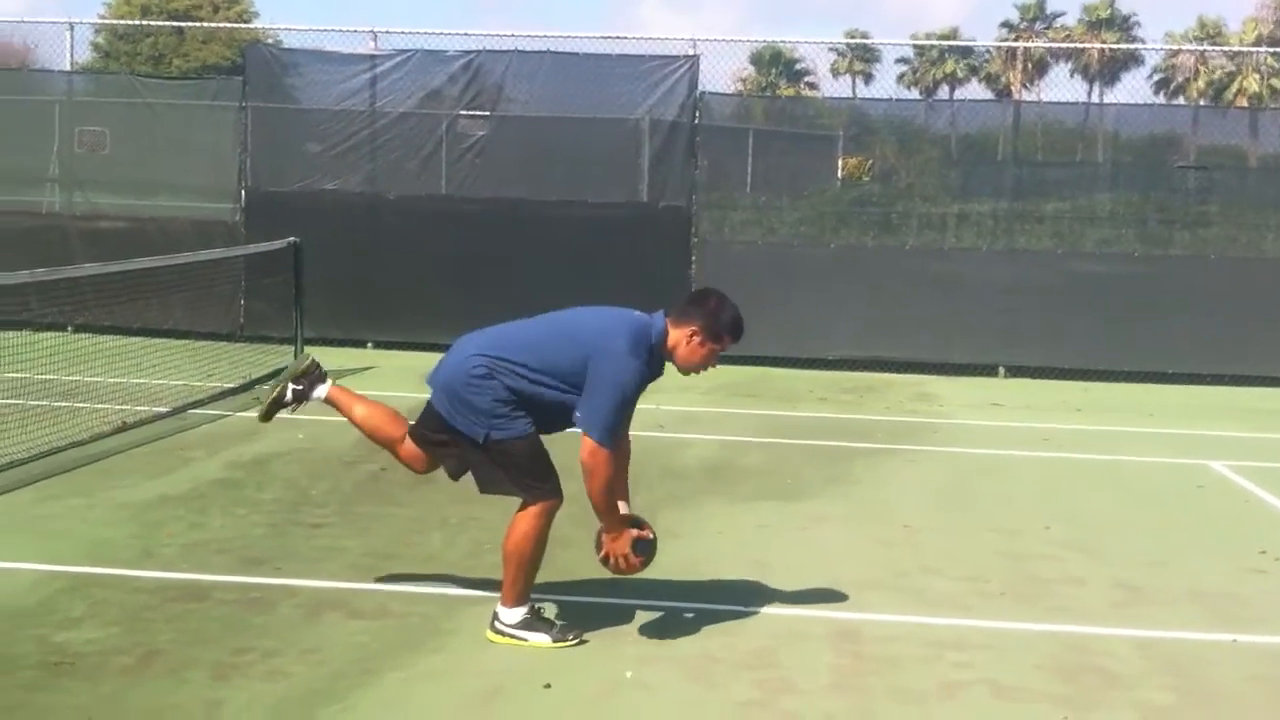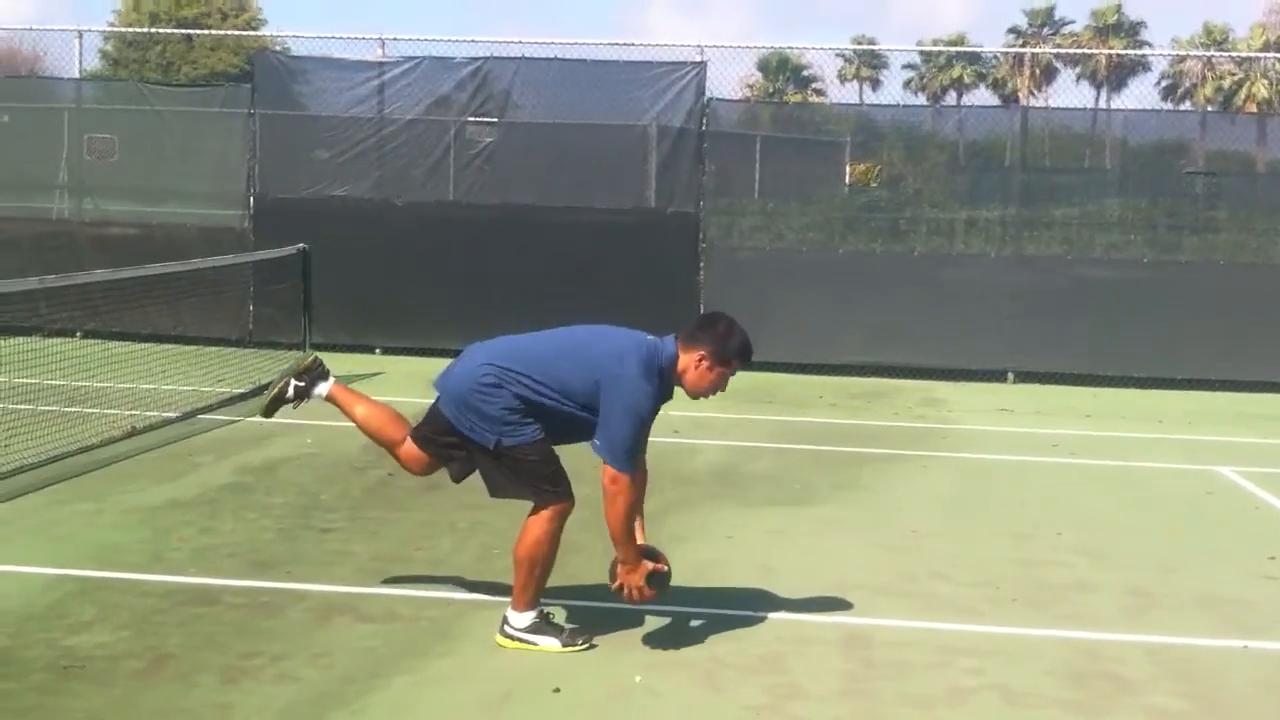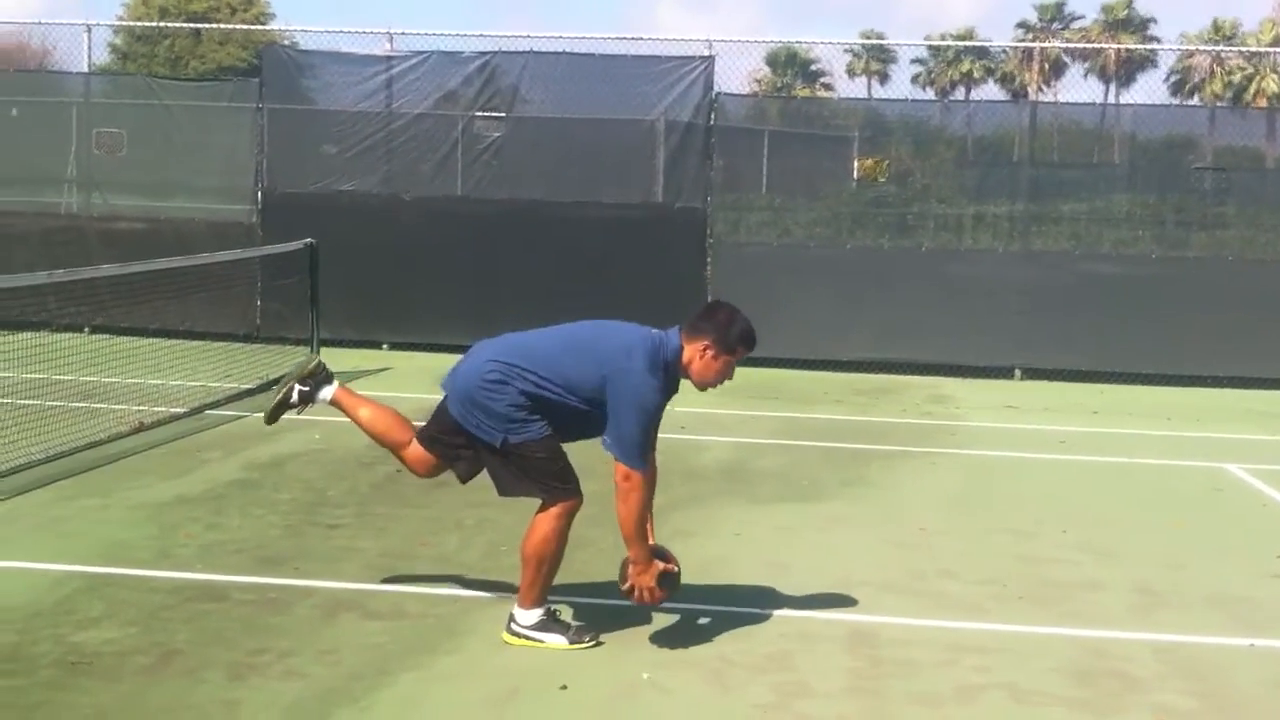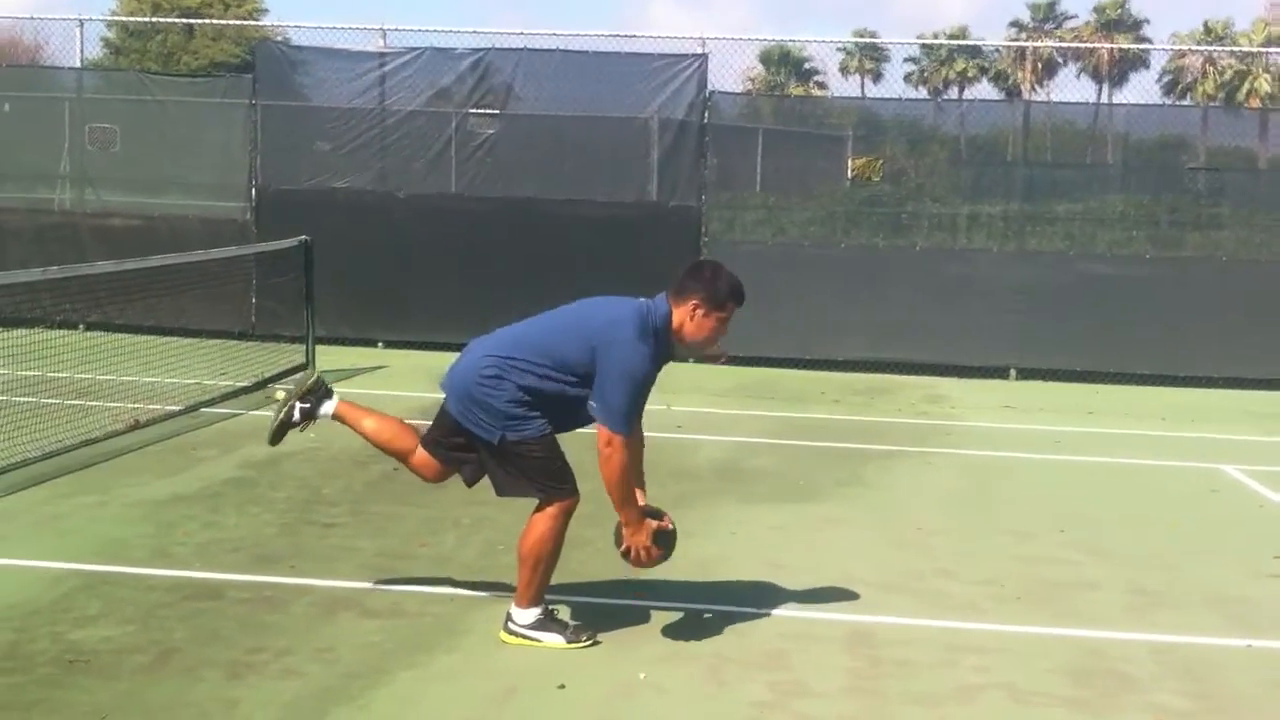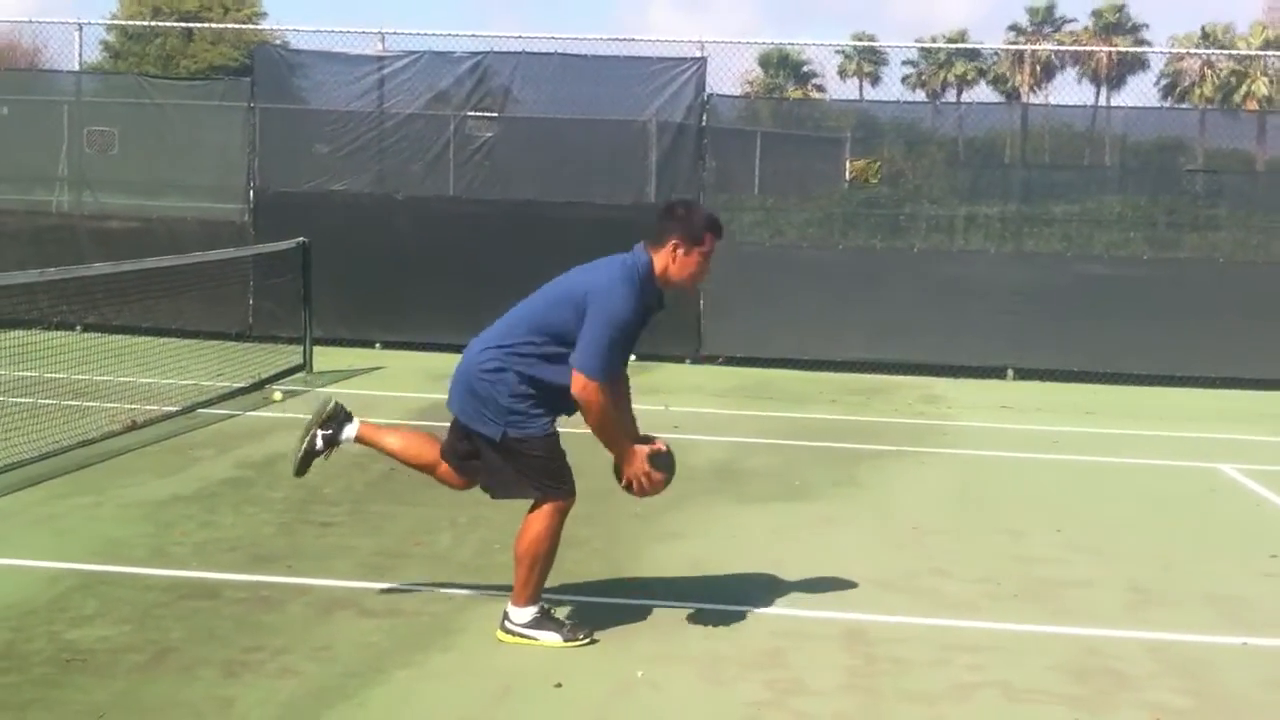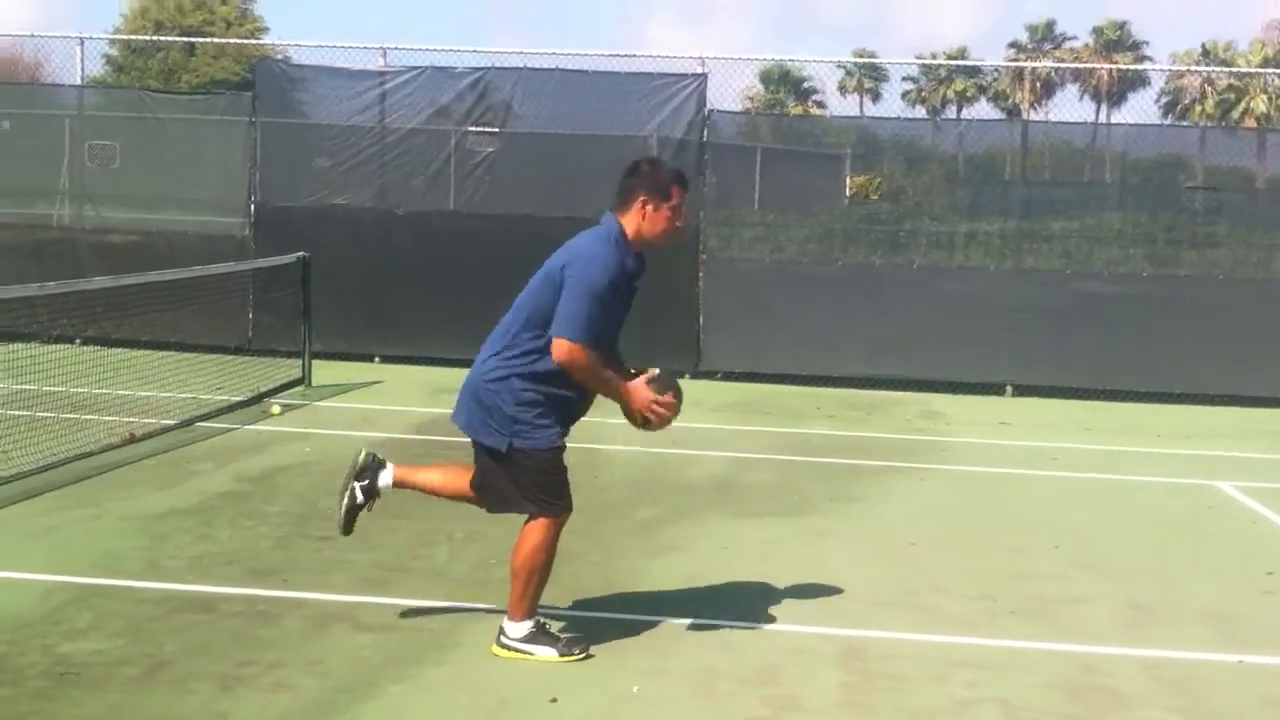
dt=0.2s
person 1, frame 1
left shoulder: (639, 337)
right shoulder: (626, 357)
left elbow: (615, 435)
right elbow: (594, 454)
left wrist: (623, 505)
right wrist: (614, 530)
left hip: (470, 372)
right hip: (483, 385)
left knee: (414, 453)
right knee: (541, 497)
left ankle: (318, 387)
right ankle: (511, 615)
person 1, frame 2
left shoulder: (648, 360)
right shoulder: (636, 382)
left elbow: (633, 461)
right elbow: (617, 482)
left wrist: (638, 531)
right wrist: (630, 562)
left hip: (477, 378)
right hip: (490, 395)
left knee: (413, 454)
right knee: (553, 502)
left ankle: (321, 384)
right ankle: (521, 621)
person 1, frame 3
left shoulder: (654, 355)
right shoulder: (641, 377)
left elbow: (643, 459)
right elbow: (629, 478)
left wrist: (649, 536)
right wrist: (641, 562)
left hip: (483, 376)
right hip: (497, 393)
left knee: (419, 455)
right knee: (562, 499)
left ankle: (324, 388)
right ankle: (528, 618)
person 1, frame 4
left shoulder: (645, 327)
right shoulder: (632, 344)
left elbow: (629, 426)
right elbow: (612, 444)
left wrist: (640, 497)
right wrist: (633, 524)
left hip: (480, 376)
right hip: (494, 390)
left knee: (425, 461)
right knee: (558, 498)
left ankle: (324, 403)
right ankle: (525, 617)
person 1, frame 5
left shoulder: (634, 282)
right shoulder: (620, 294)
left elbow: (612, 373)
right elbow: (586, 390)
left wrist: (634, 442)
right wrist: (627, 456)
left hip: (488, 376)
right hip: (500, 388)
left knee: (452, 471)
right knee: (554, 496)
left ankle: (345, 427)
right ankle: (522, 617)
person 1, frame 6
left shoulder: (619, 255)
right shoulder: (599, 260)
left elbow: (597, 341)
right elbow: (568, 352)
left wrist: (630, 383)
right wrist: (627, 395)
left hip: (506, 389)
right hip: (512, 398)
left knee: (485, 488)
right knee: (550, 510)
left ankle: (382, 475)
right ankle: (518, 630)
